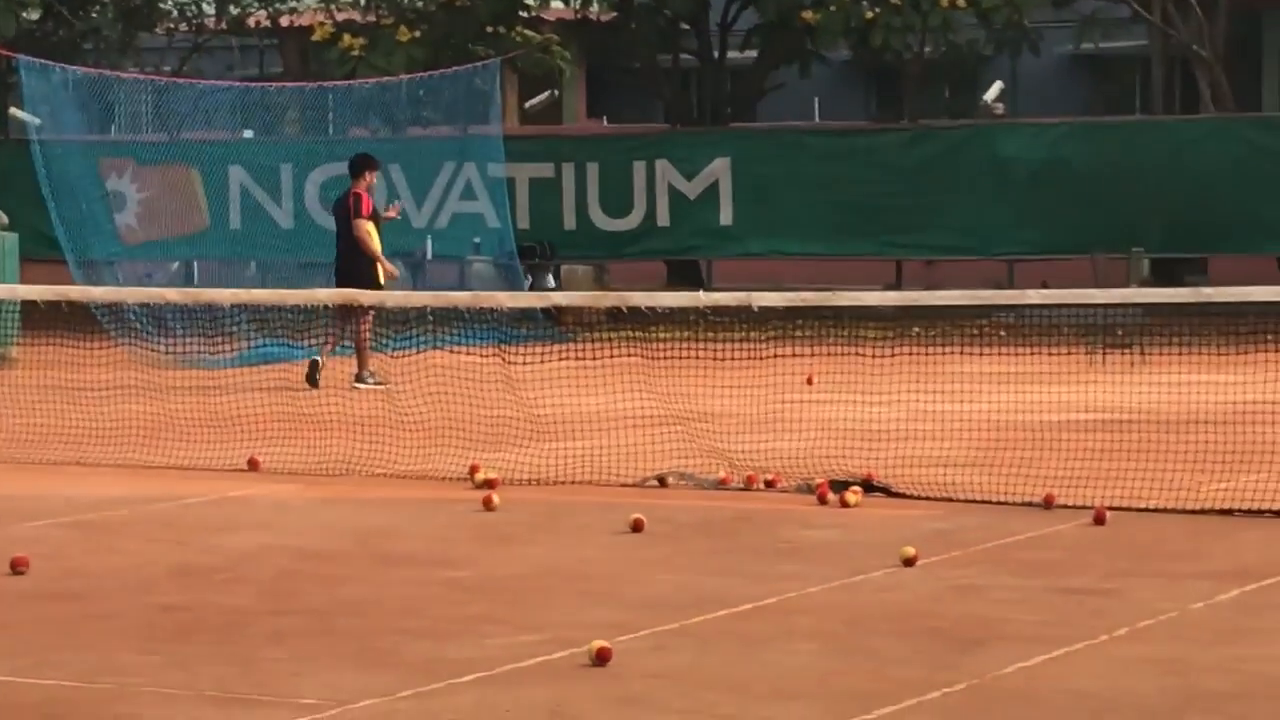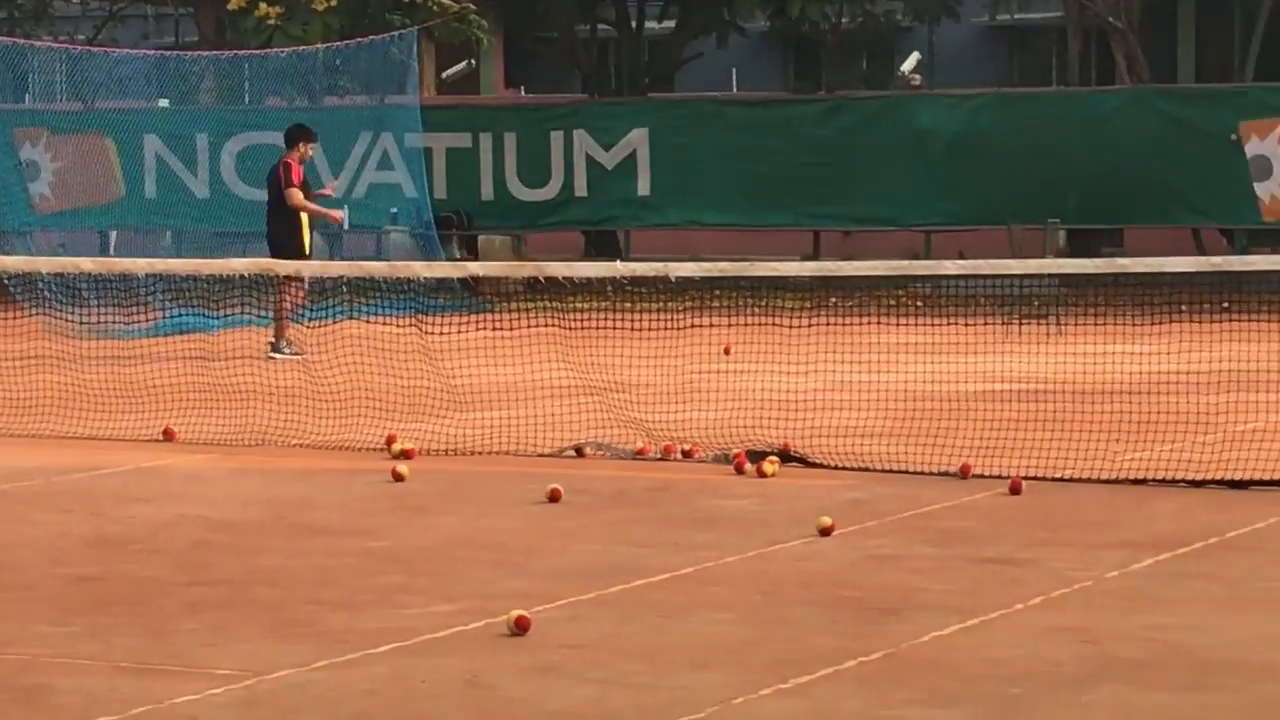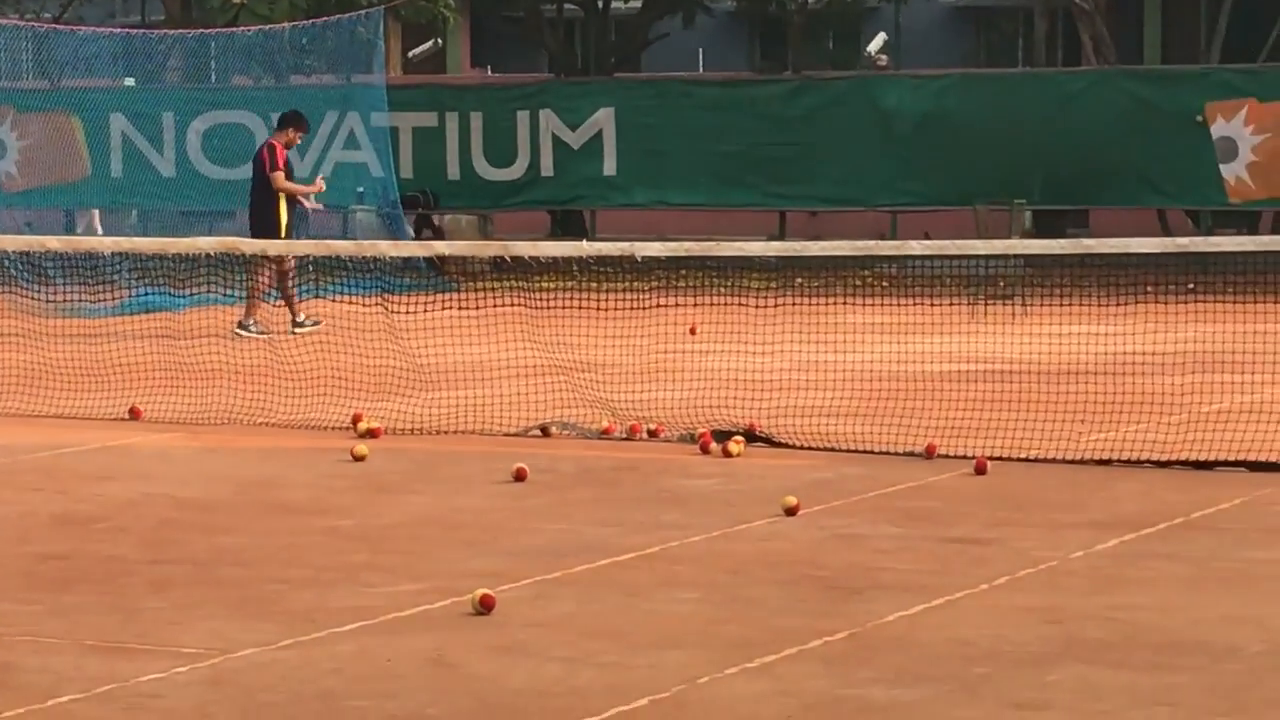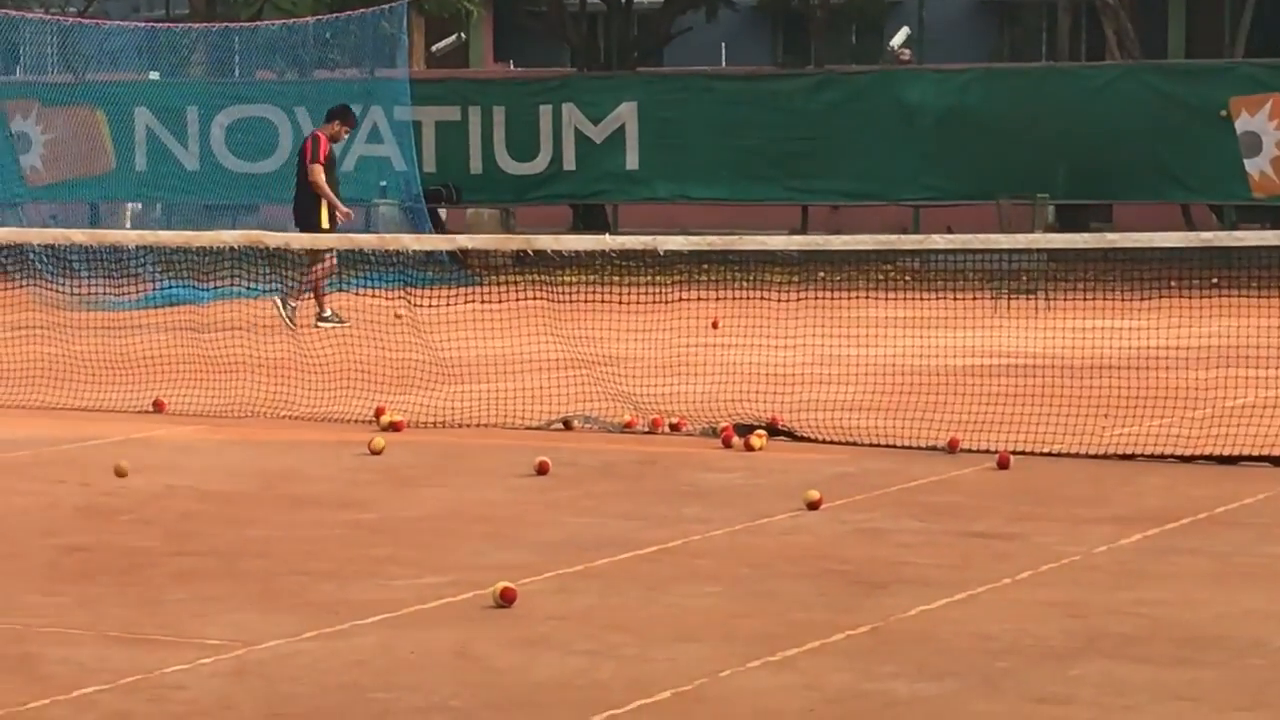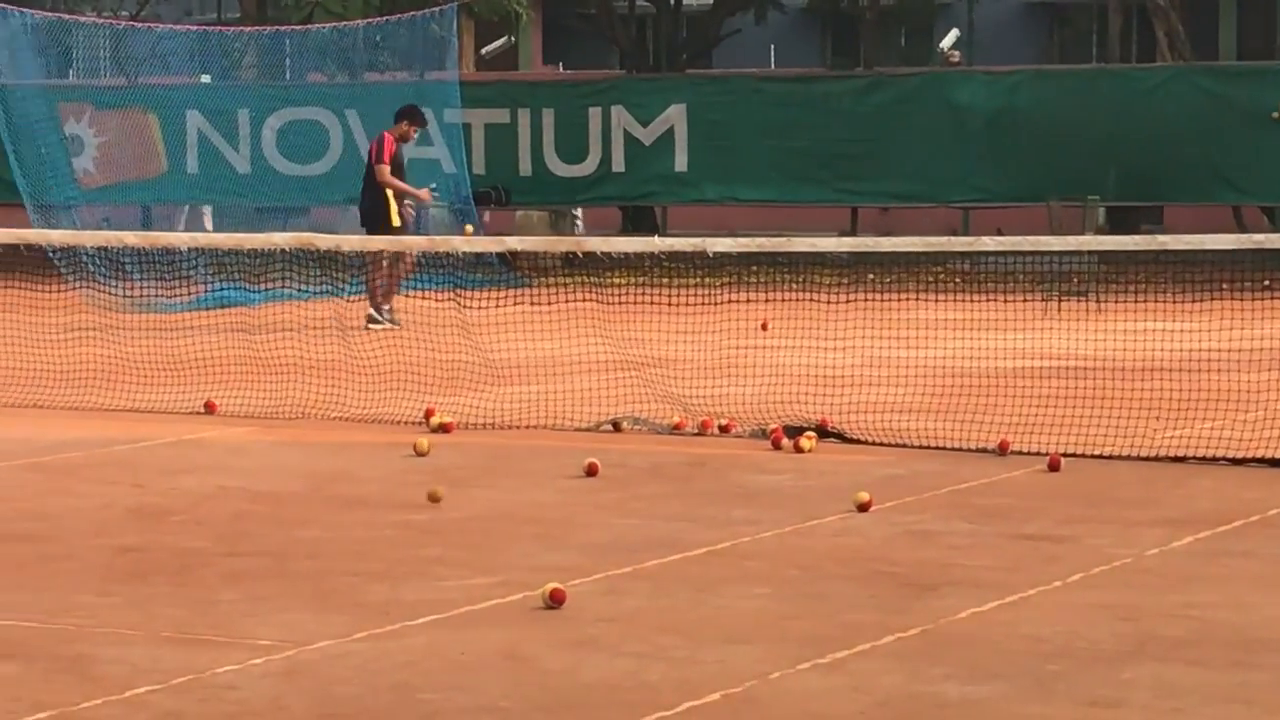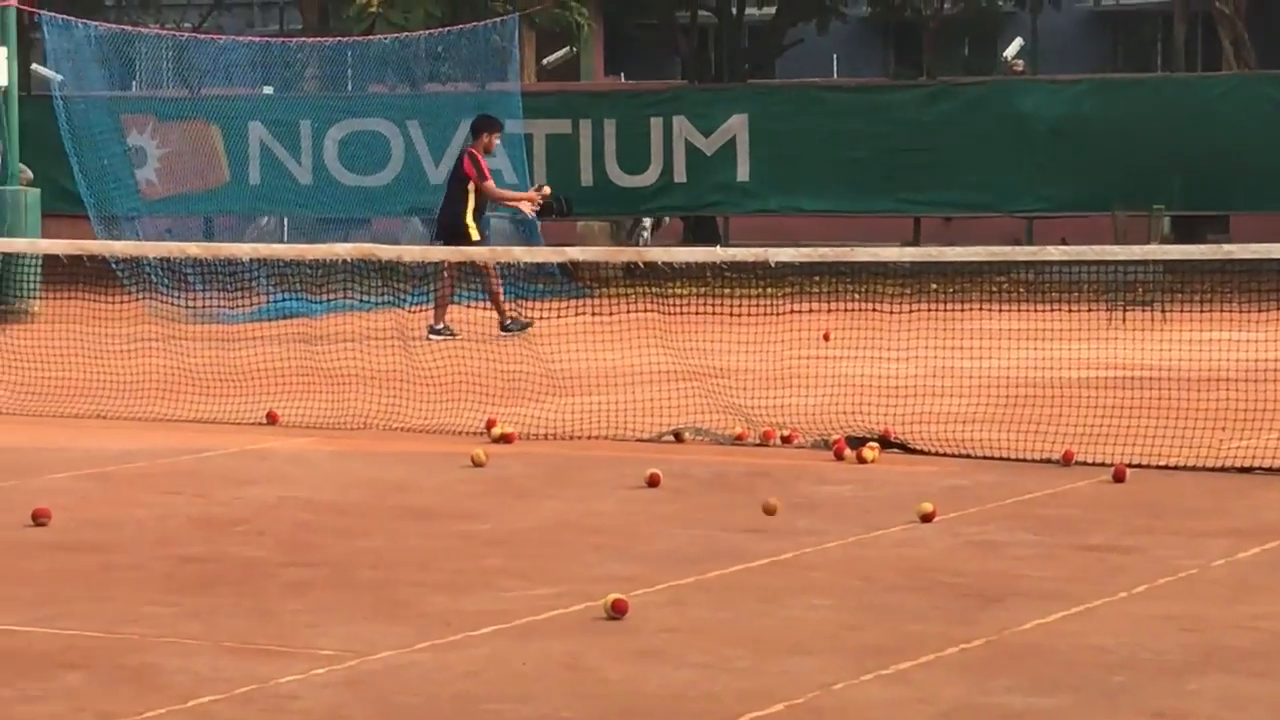
dt=0.2s
person 1, frame 1
left shoulder: (341, 201)
right shoulder: (361, 197)
right elbow: (360, 233)
left wrist: (382, 217)
right wrist: (383, 262)
left hip: (344, 268)
right hip: (363, 269)
left knee: (342, 318)
right knee: (364, 318)
left ankle: (321, 358)
right ankle: (363, 374)
person 1, frame 2
left shoulder: (278, 168)
right shoulder: (291, 166)
right elbow: (294, 201)
left wrist: (318, 193)
right wrist: (328, 213)
left hip: (280, 236)
right hip: (291, 238)
left knee: (295, 285)
right knee: (290, 287)
left ankle: (281, 337)
right ankle: (281, 344)
person 1, frame 3
left shoulder: (271, 150)
right shoulder: (274, 149)
right elbow: (279, 184)
left wrist: (302, 200)
right wrist: (311, 189)
left hip: (273, 220)
right hip: (270, 221)
left knee: (286, 268)
right knee: (264, 269)
left ankle: (298, 319)
right ankle: (247, 322)
person 1, frame 4
left shoulder: (320, 142)
right shoulder: (318, 140)
right elbow: (315, 178)
left wrist: (333, 207)
right wrist: (339, 205)
left hip: (318, 213)
right hip: (314, 214)
left knee: (322, 261)
right knee: (325, 262)
left ankle: (324, 313)
right ankle: (289, 300)
person 1, frame 5
left shoulder: (391, 143)
right shoulder: (385, 141)
right elbow: (383, 178)
left wrist: (402, 202)
right wrist: (415, 193)
left hip: (379, 212)
right hip: (383, 213)
left knee: (379, 262)
right knee: (404, 257)
left ankle: (376, 313)
right ankle: (383, 305)
person 1, frame 6
left shoulder: (471, 157)
right shoulder: (473, 157)
left elbow: (481, 195)
right elbow: (492, 193)
left wrist: (517, 203)
right wrist: (525, 196)
left hip: (453, 225)
right hip: (463, 226)
left knee: (449, 273)
right knee: (490, 269)
left ankle: (438, 325)
right ankle: (505, 321)
